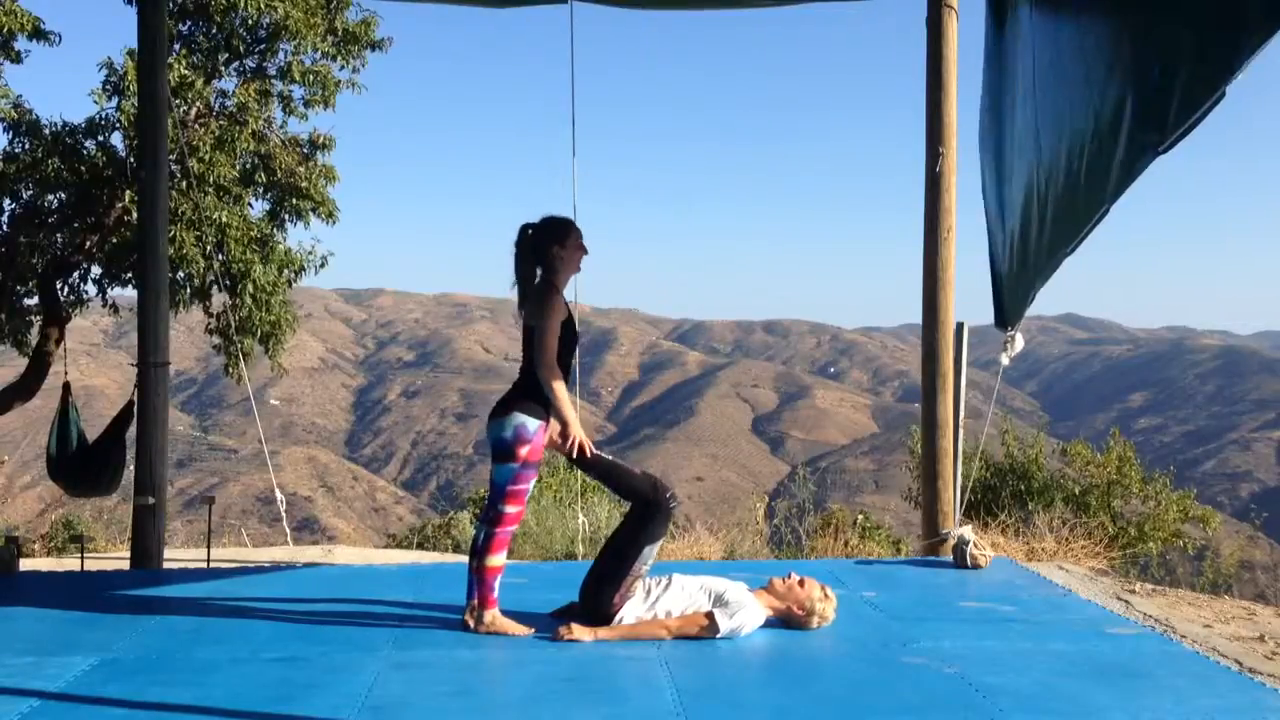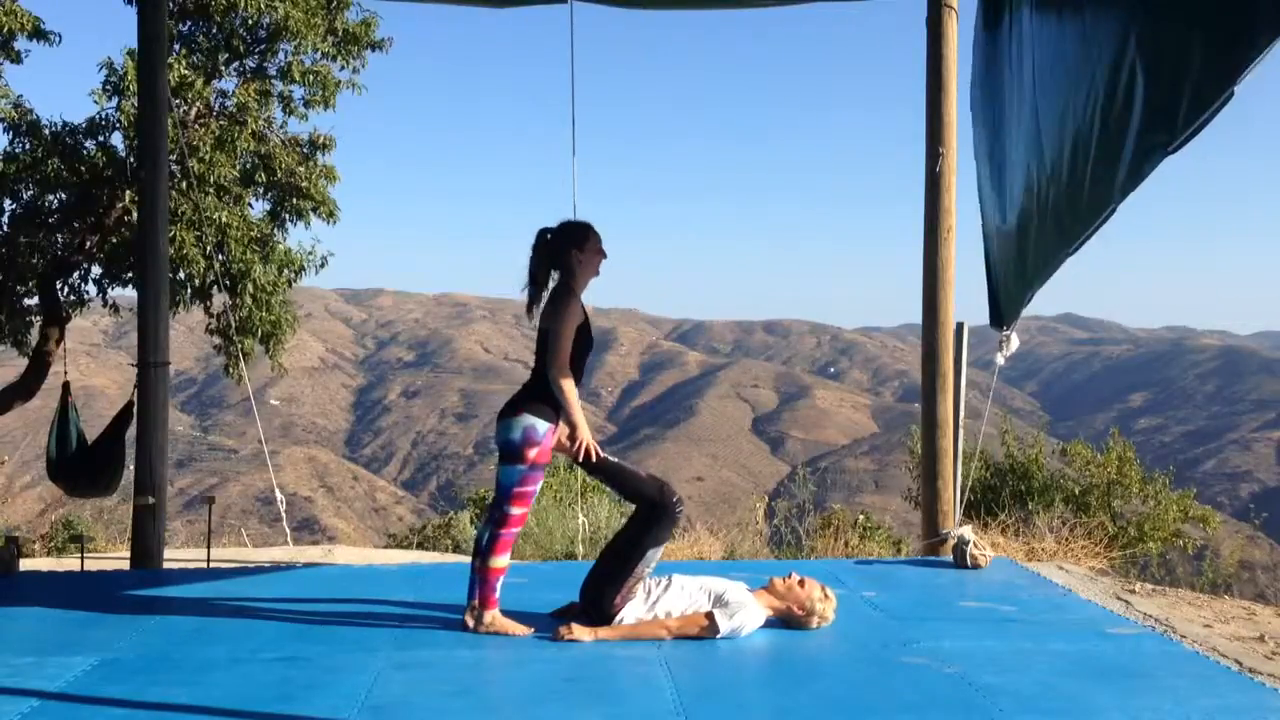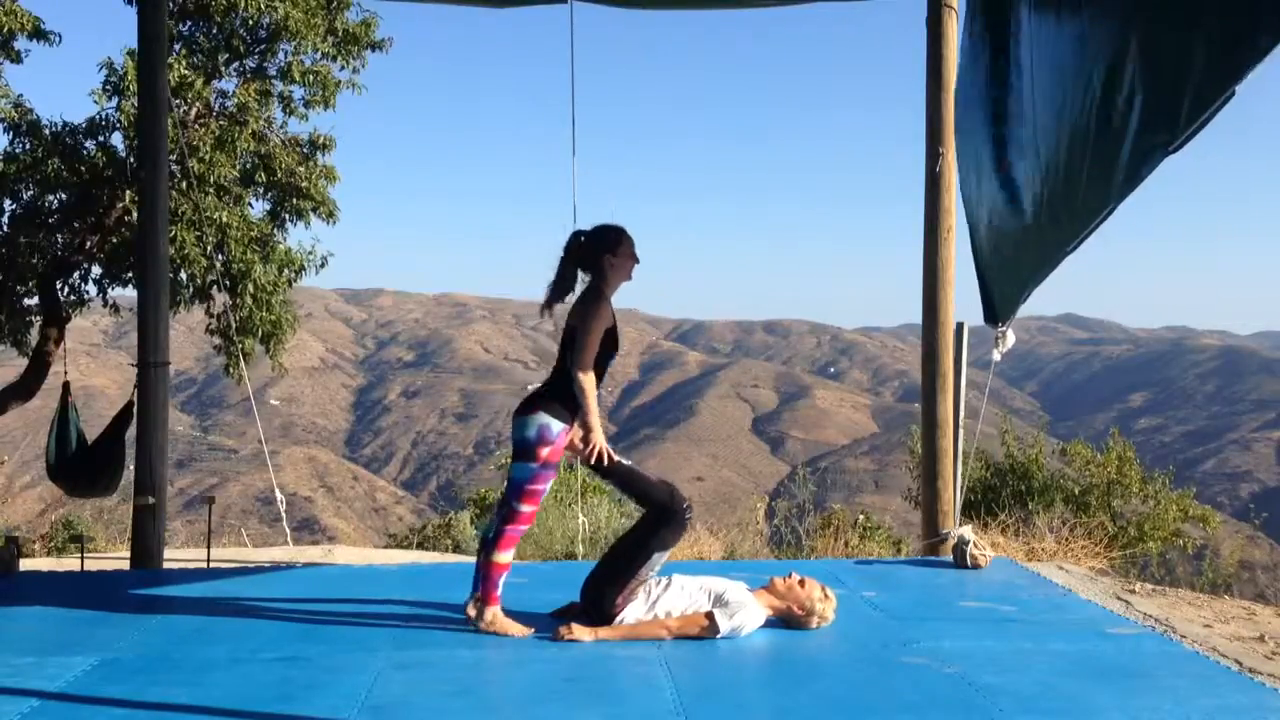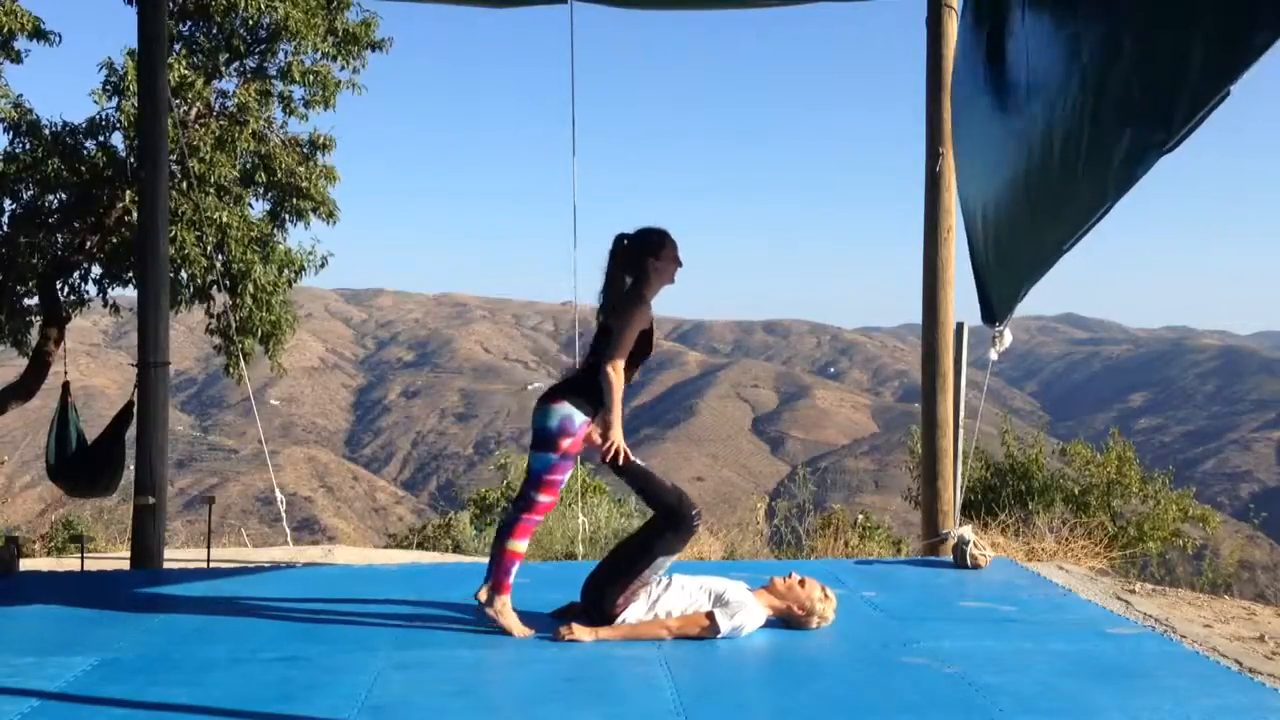
dt=0.2s
person 1, frame 1
left shoulder: (545, 295)
right shoulder: (551, 297)
right elbow: (547, 367)
left wrist: (554, 420)
right wrist: (571, 421)
left hip: (519, 415)
right hip: (522, 420)
left knee: (496, 515)
right knee: (506, 518)
left ankle: (476, 606)
right ankle: (488, 613)
person 1, frame 2
left shoulder: (561, 298)
right shoulder: (569, 302)
right elbow: (558, 370)
left wrist: (560, 422)
right wrist: (579, 425)
left hip: (524, 419)
right hip: (528, 422)
left knee: (504, 513)
right knee: (511, 518)
left ankle: (478, 607)
right ankle: (488, 614)
person 1, frame 3
left shoulder: (592, 302)
right shoulder: (599, 305)
right elbow: (583, 370)
left wrist: (577, 424)
right wrist: (594, 427)
left hip: (544, 415)
right hip: (547, 420)
left knee: (510, 511)
right knee: (519, 515)
left ankle: (479, 600)
right ankle: (489, 610)
person 1, frame 4
left shoulder: (627, 300)
right shoulder: (638, 306)
right elbow: (612, 367)
left wrist: (600, 419)
right wrist: (615, 426)
left hip: (563, 406)
right hip: (568, 412)
left knee: (529, 501)
right knee: (536, 505)
left ankle: (492, 589)
right ankle: (499, 599)
person 2, frame 1
left shoulder: (746, 615)
right shoulder: (745, 597)
left elbow: (670, 628)
left wrist: (595, 633)
left hip: (613, 608)
right hip: (615, 602)
left knee: (658, 499)
person 2, frame 2
left shoulder: (746, 616)
right shoulder: (744, 596)
left elbow: (671, 628)
left wrist: (595, 634)
left hip: (614, 607)
right hip: (615, 601)
left knee: (664, 503)
person 2, frame 3
left shoulder: (746, 616)
right shoulder: (744, 596)
left elbow: (670, 628)
left wrist: (596, 633)
left hip: (615, 606)
right hip: (615, 601)
left knee: (674, 509)
person 2, frame 4
left shoulder: (746, 616)
right shoulder: (744, 597)
left elbow: (671, 628)
left wrist: (596, 633)
left hip: (615, 606)
right hip: (614, 602)
left knee: (683, 516)
